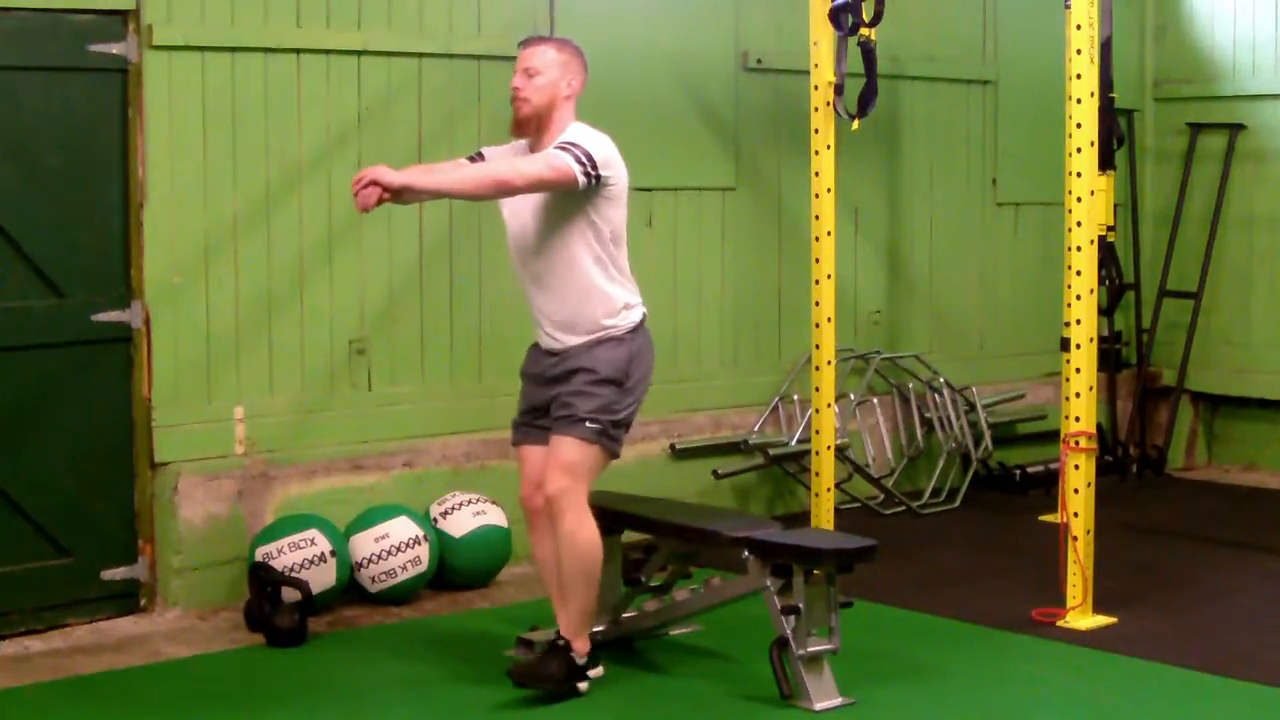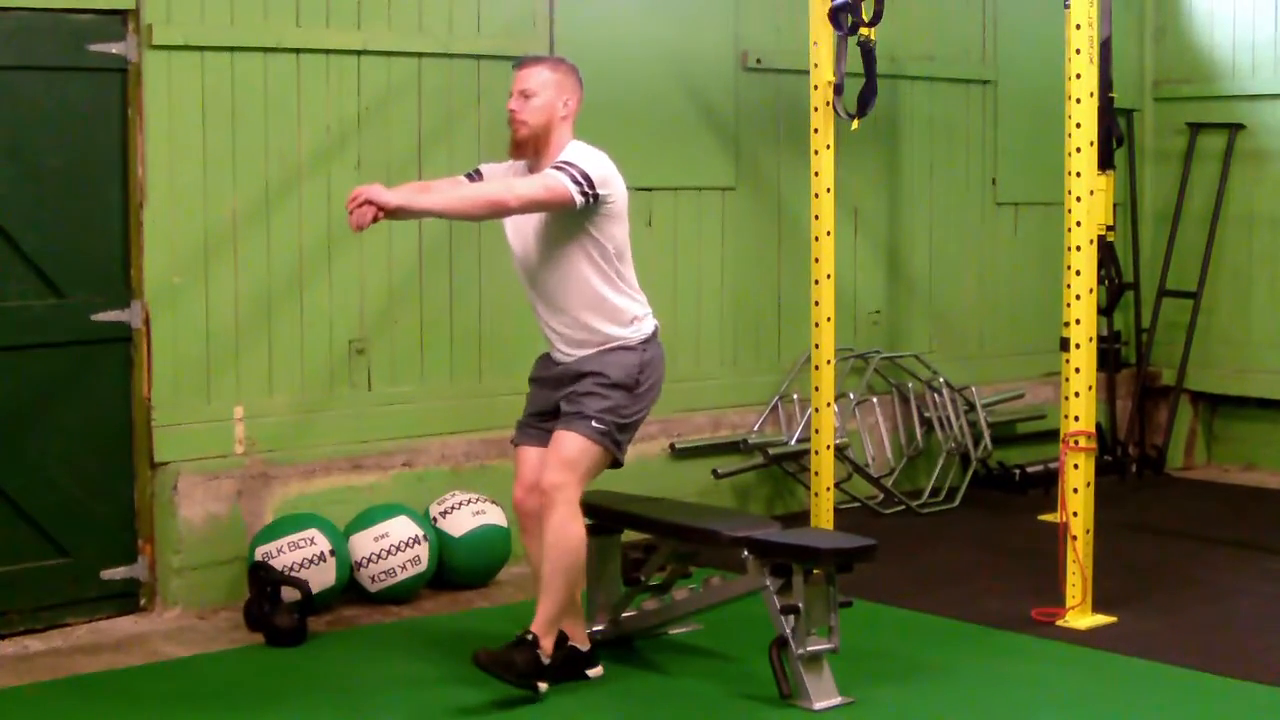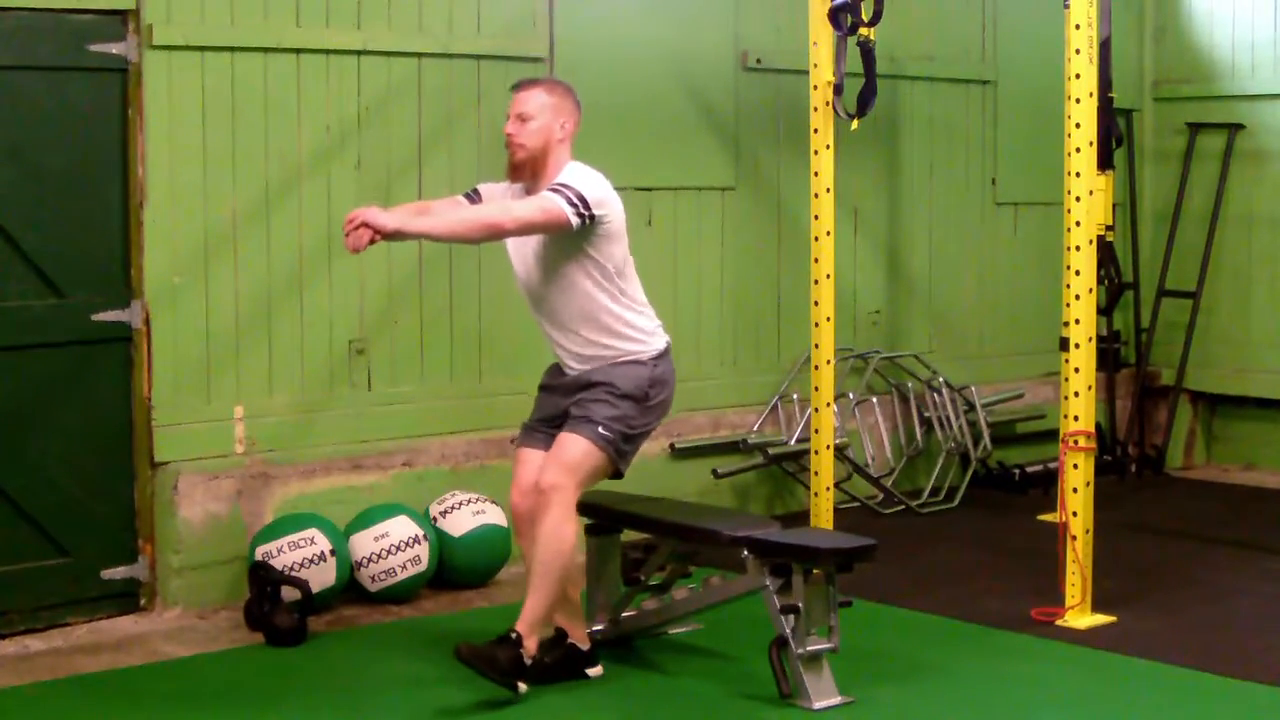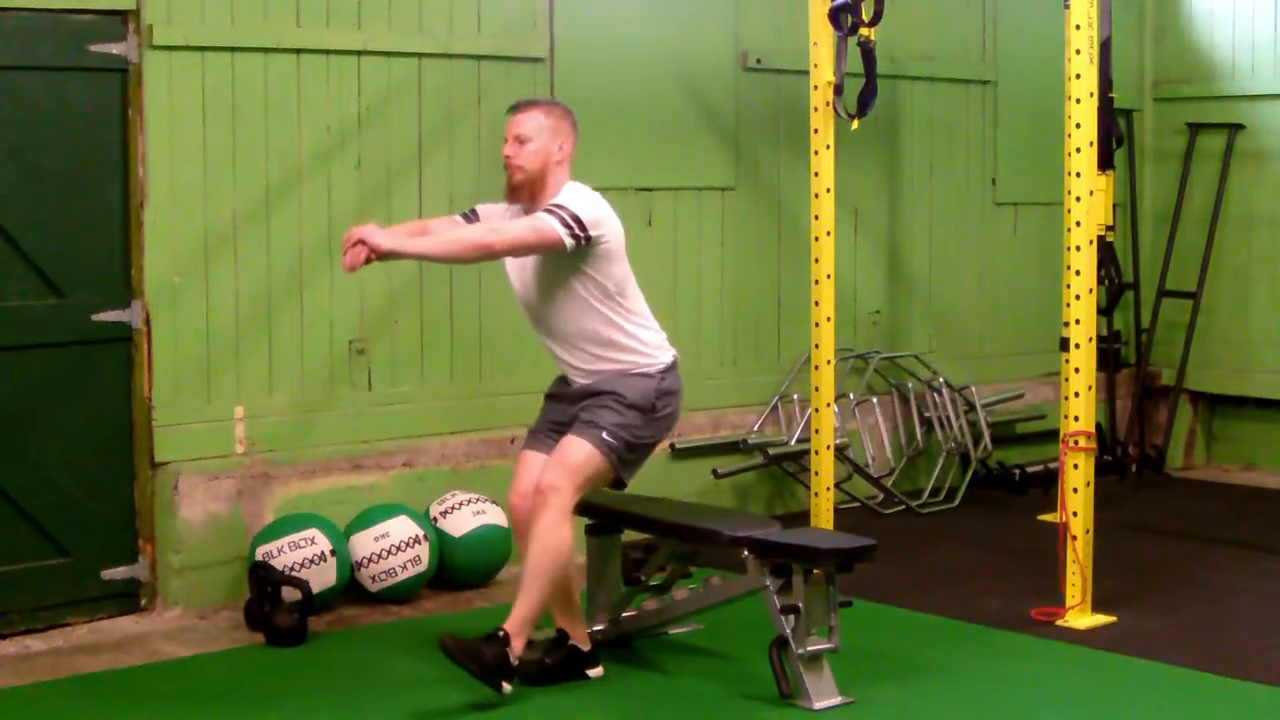
dt=0.2s
person 1, frame 1
left shoulder: (589, 148)
right shoulder: (509, 153)
left elbow: (511, 183)
right elbow: (445, 173)
left wrist: (403, 181)
right wrist: (390, 182)
left hip: (609, 350)
right hip: (552, 352)
left knee: (563, 492)
right knee: (535, 499)
left ankle: (573, 653)
right ankle: (576, 646)
person 1, frame 2
left shoulder: (587, 168)
right shoulder: (509, 171)
left elbow: (504, 203)
right elbow: (439, 190)
left wrist: (397, 200)
right wrist: (387, 200)
left hip: (622, 358)
right hip: (563, 361)
left knee: (556, 487)
right knee: (529, 498)
left ankle: (539, 648)
right ankle: (575, 645)
person 1, frame 3
left shoulder: (584, 188)
right shoulder: (508, 193)
left elbow: (499, 225)
right elbow: (438, 209)
left wrist: (395, 224)
right wrist: (382, 220)
left hip: (633, 371)
right hip: (574, 372)
left knee: (554, 488)
right knee: (526, 502)
left ankle: (520, 646)
right ankle: (573, 643)
person 1, frame 4
left shoulder: (581, 209)
right shoulder: (508, 213)
left elbow: (492, 245)
right elbow: (437, 228)
left wrist: (391, 246)
right wrist: (380, 239)
left hip: (640, 384)
right hip: (580, 383)
left knee: (554, 490)
right knee: (524, 504)
left ankle: (508, 646)
right ankle: (575, 644)
